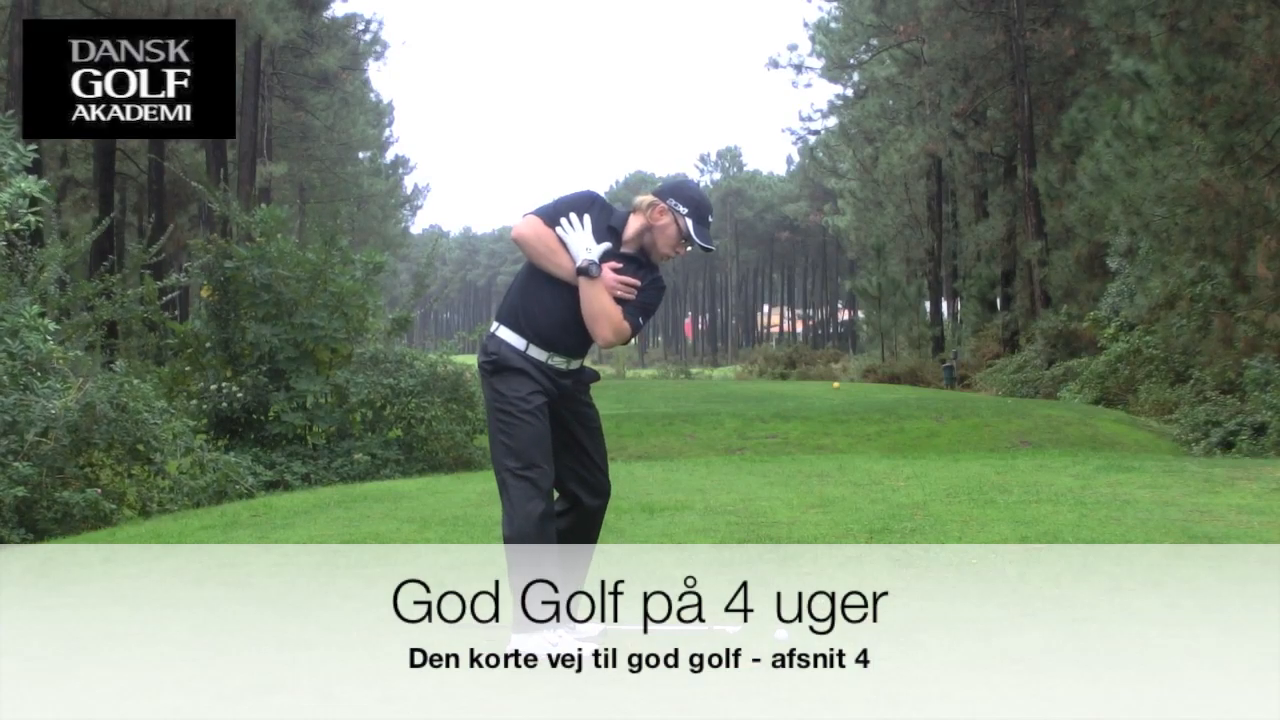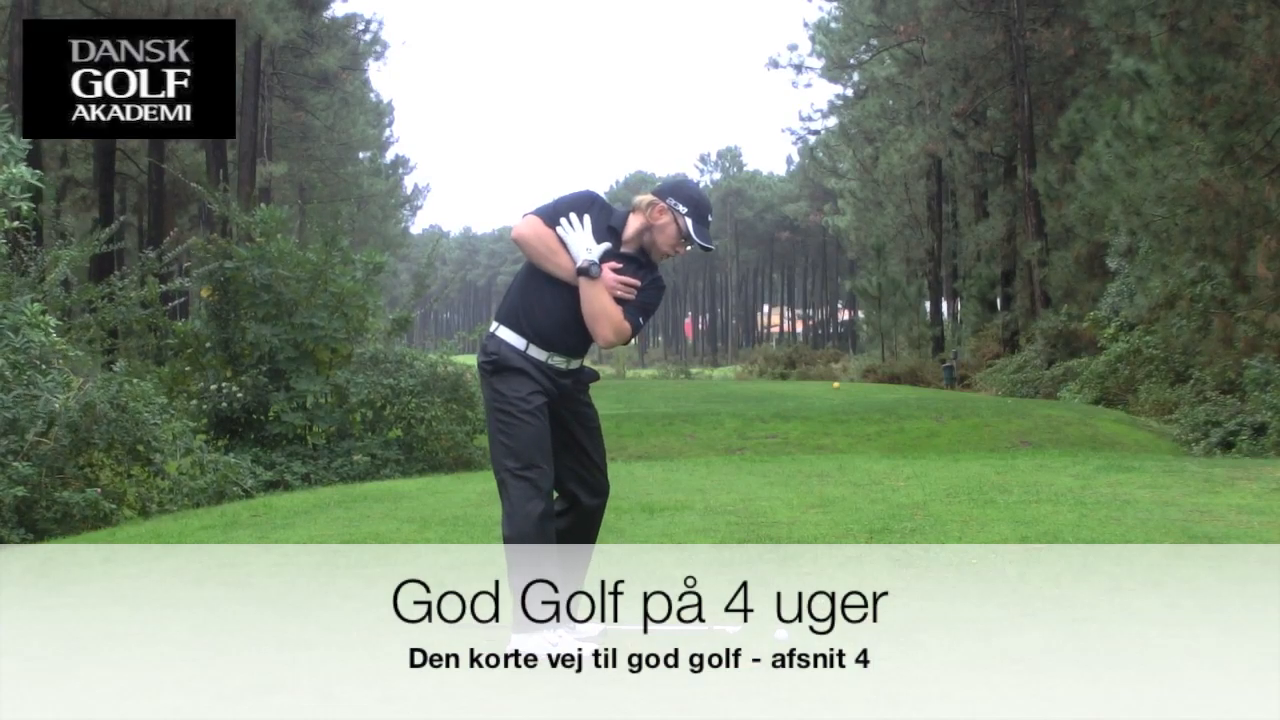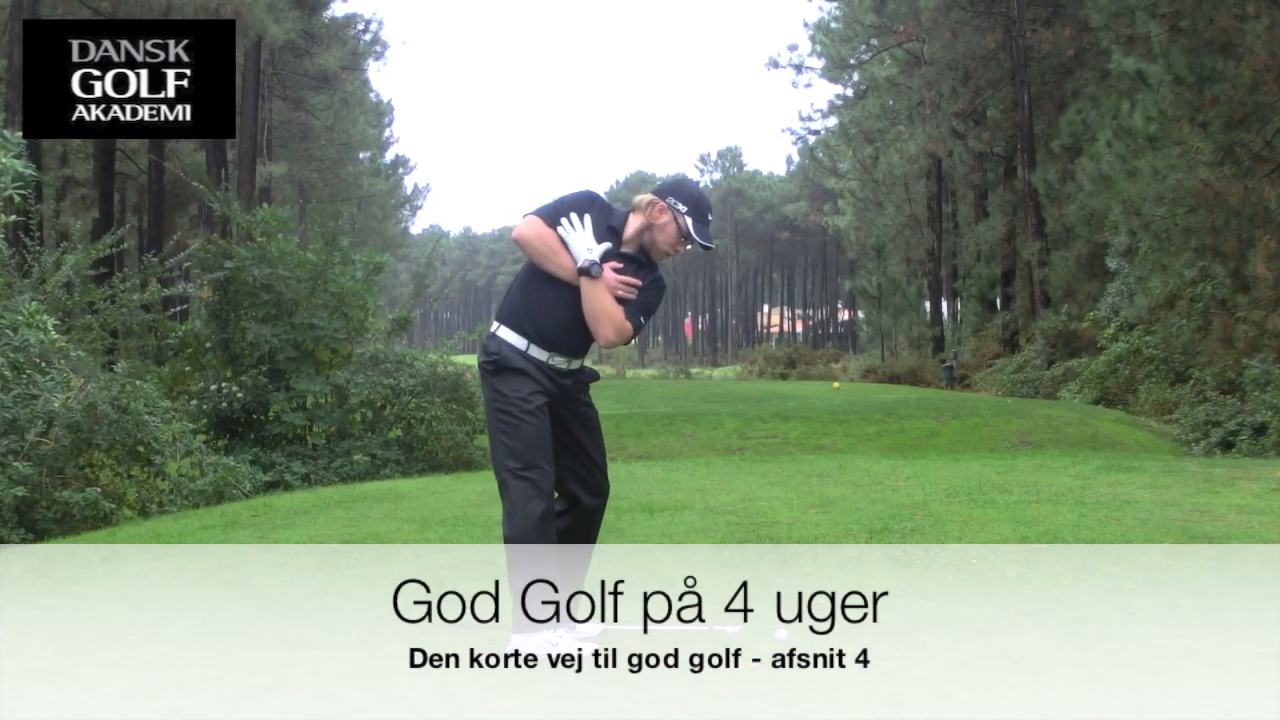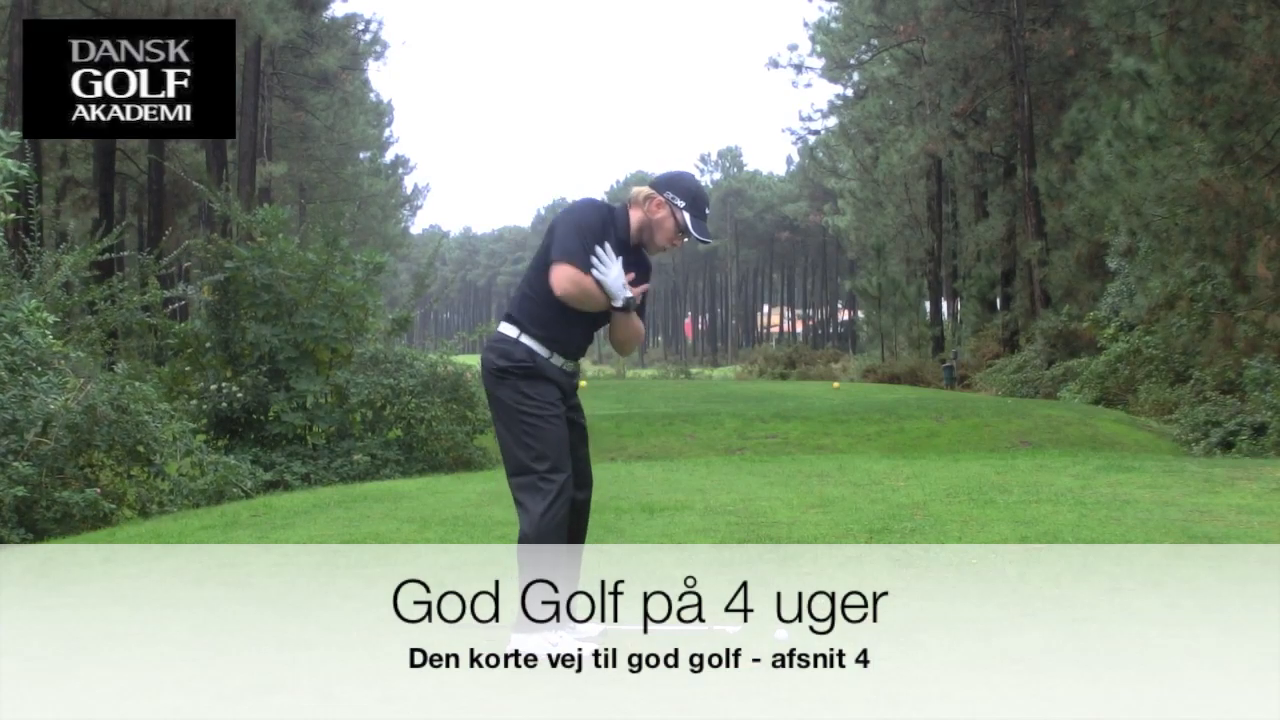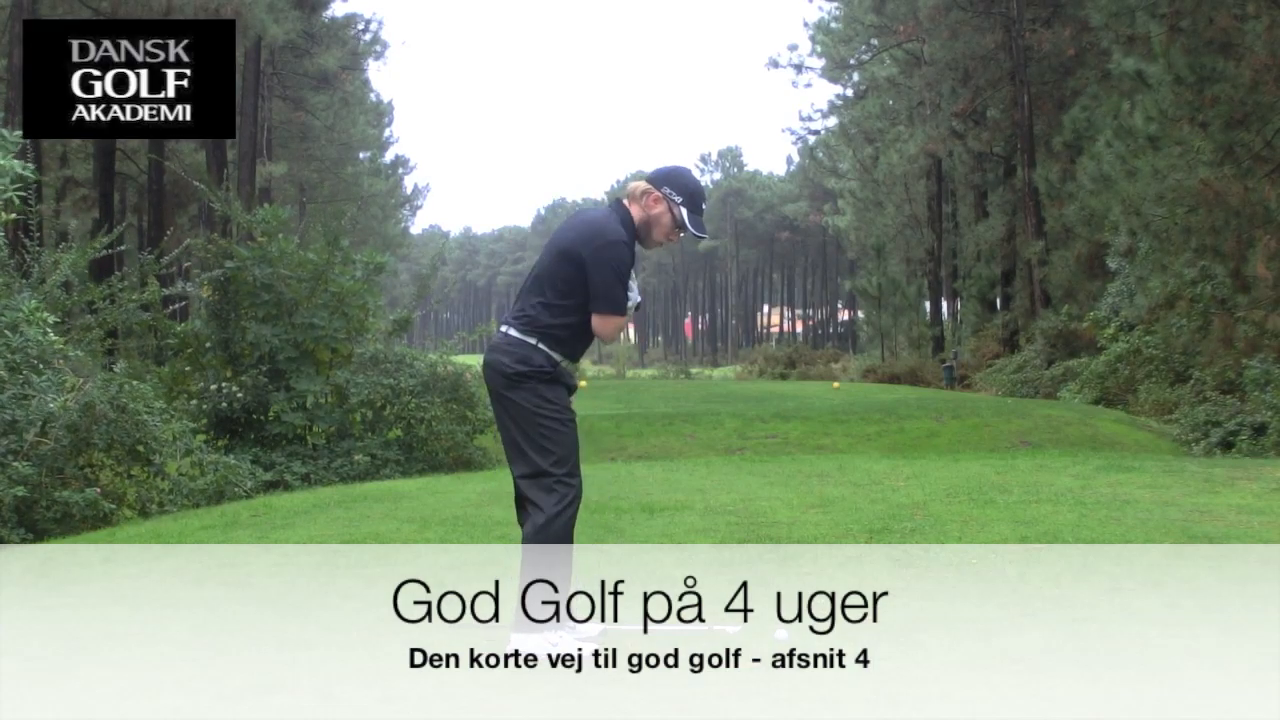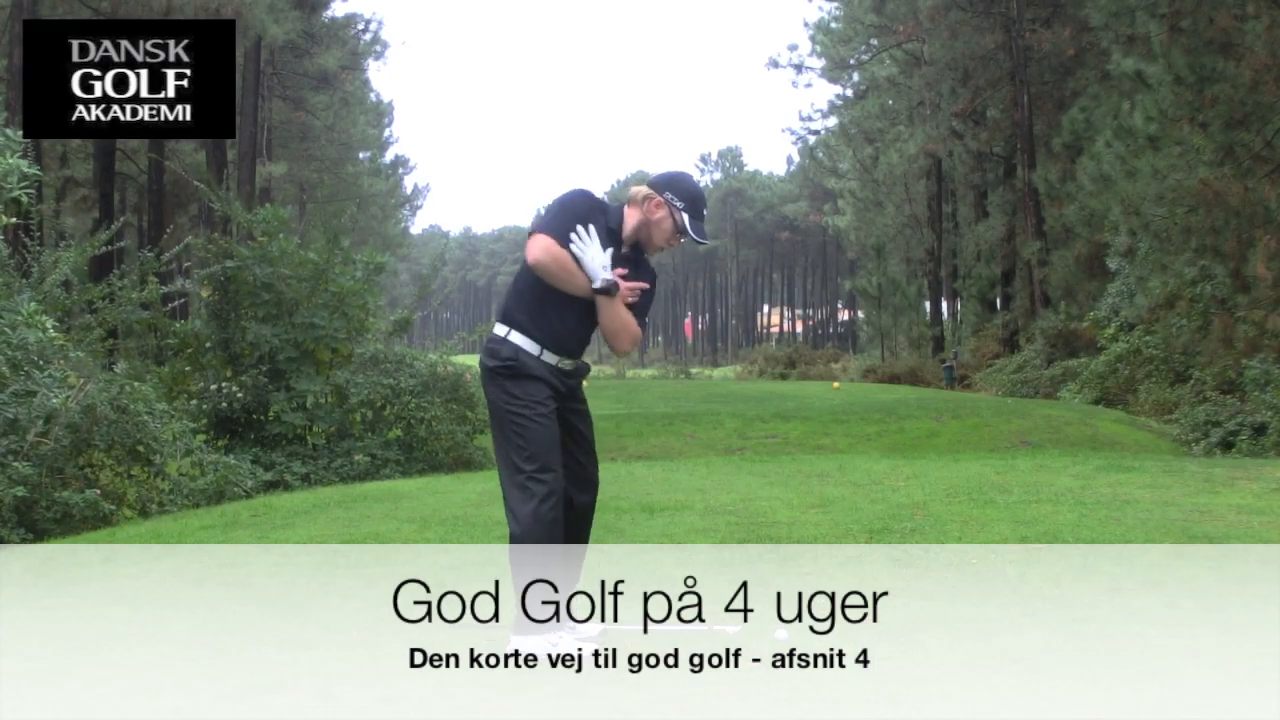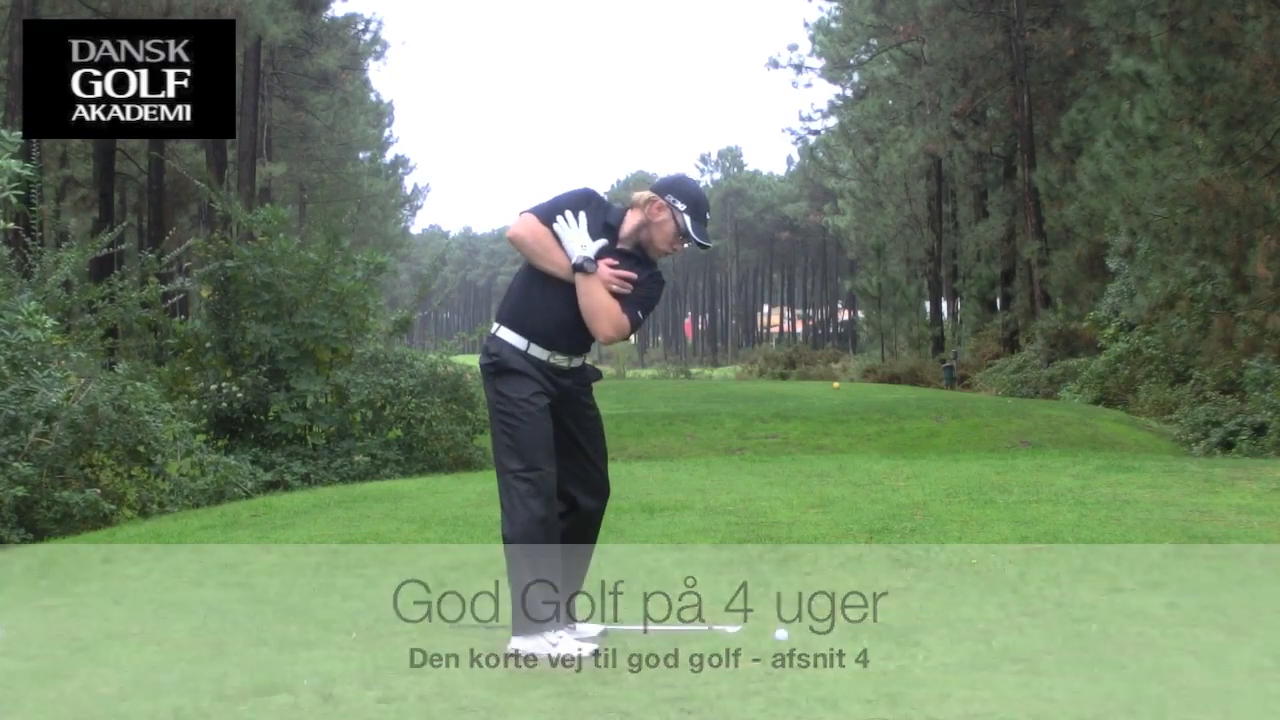
dt=0.4s
person 1, frame 1
left shoulder: (649, 281)
right shoulder: (589, 208)
left elbow: (608, 333)
right elbow: (523, 231)
left wrist: (587, 264)
right wrist: (587, 275)
left hip: (566, 376)
right hip: (513, 362)
left knee: (590, 490)
right knee: (530, 488)
left ankle: (560, 605)
right ankle: (530, 626)
person 1, frame 2
left shoulder: (648, 281)
right shoulder: (588, 208)
left elbow: (608, 334)
right elbow: (524, 232)
left wrist: (588, 265)
right wrist: (586, 276)
left hip: (566, 376)
right hip: (513, 362)
left knee: (589, 490)
right knee: (530, 488)
left ankle: (561, 605)
right ankle: (530, 625)
person 1, frame 3
left shoulder: (648, 280)
right shoulder: (588, 209)
left elbow: (610, 334)
right elbow: (524, 232)
left wrist: (589, 267)
right wrist: (588, 276)
left hip: (566, 376)
right hip: (514, 363)
left knee: (589, 491)
right knee: (531, 489)
left ankle: (561, 606)
right ankle: (530, 625)
person 1, frame 4
left shoulder: (639, 268)
right shoulder: (592, 216)
left elbow: (627, 344)
right elbow: (564, 284)
left wrist: (619, 300)
right wrist: (614, 297)
left hip: (556, 372)
right hip: (519, 363)
left knee: (575, 488)
right knee: (547, 488)
left ankle: (559, 607)
right ankle: (532, 626)
person 1, frame 5
left shoulder: (604, 226)
right shoulder: (610, 238)
right elbow: (606, 328)
left wrist: (624, 300)
right wrist: (630, 303)
left hip: (525, 364)
right hip: (529, 369)
left knee: (546, 488)
right knee: (555, 490)
right ankle: (532, 626)
person 1, frame 6
left shoulder: (640, 270)
right shoulder: (582, 208)
left elbow: (625, 344)
right elbow: (538, 255)
left wrist: (602, 283)
right wrist: (599, 285)
left hip: (561, 374)
right hip: (517, 364)
left knee: (578, 490)
right knee: (538, 489)
right ankle: (532, 626)
person 1, frame 7
left shoulder: (647, 277)
right shoulder: (584, 207)
left elbow: (608, 330)
right elbow: (519, 230)
left wrist: (583, 262)
right wrist: (582, 272)
left hip: (569, 374)
right hip: (516, 362)
left knee: (587, 492)
right knee: (532, 488)
left ankle: (556, 611)
right ankle: (531, 625)
